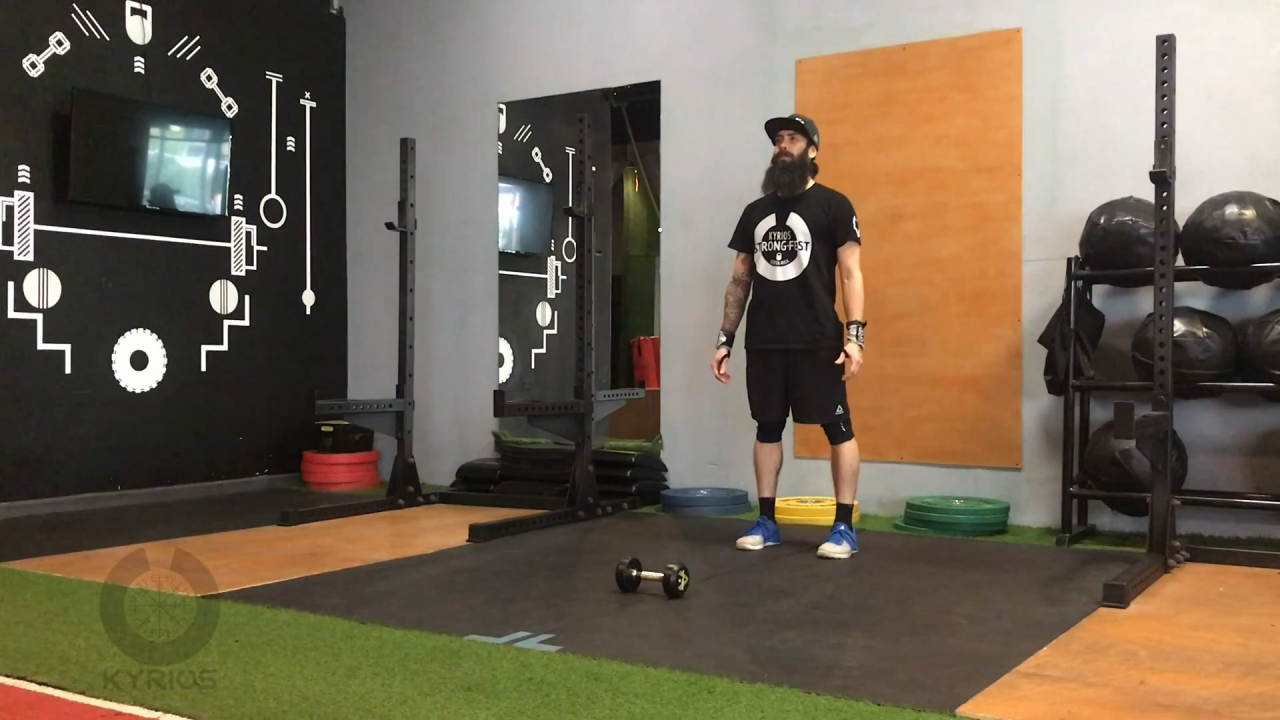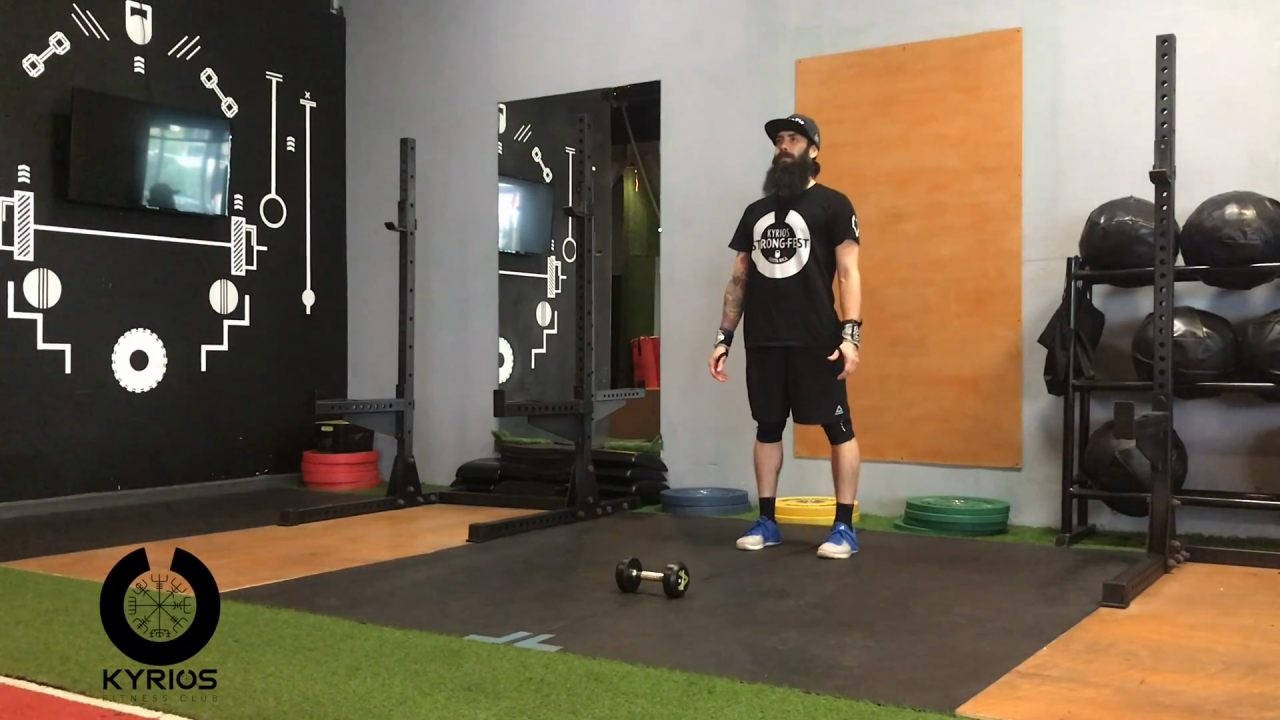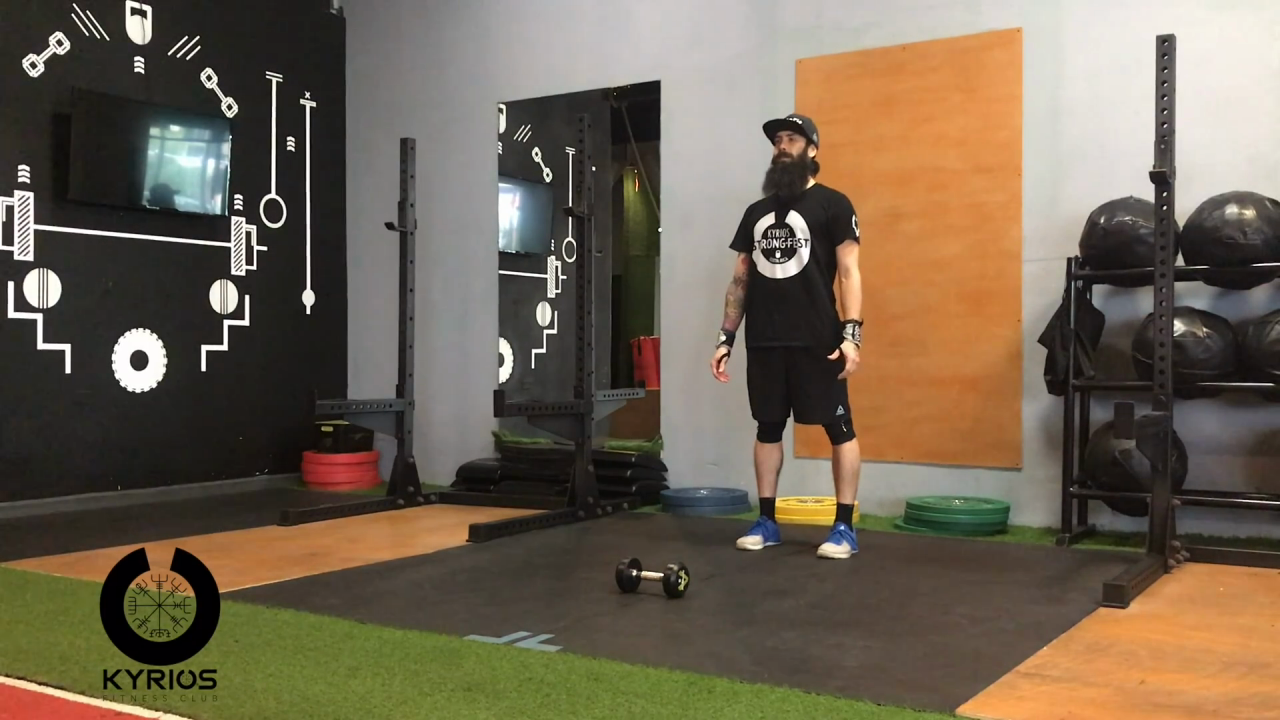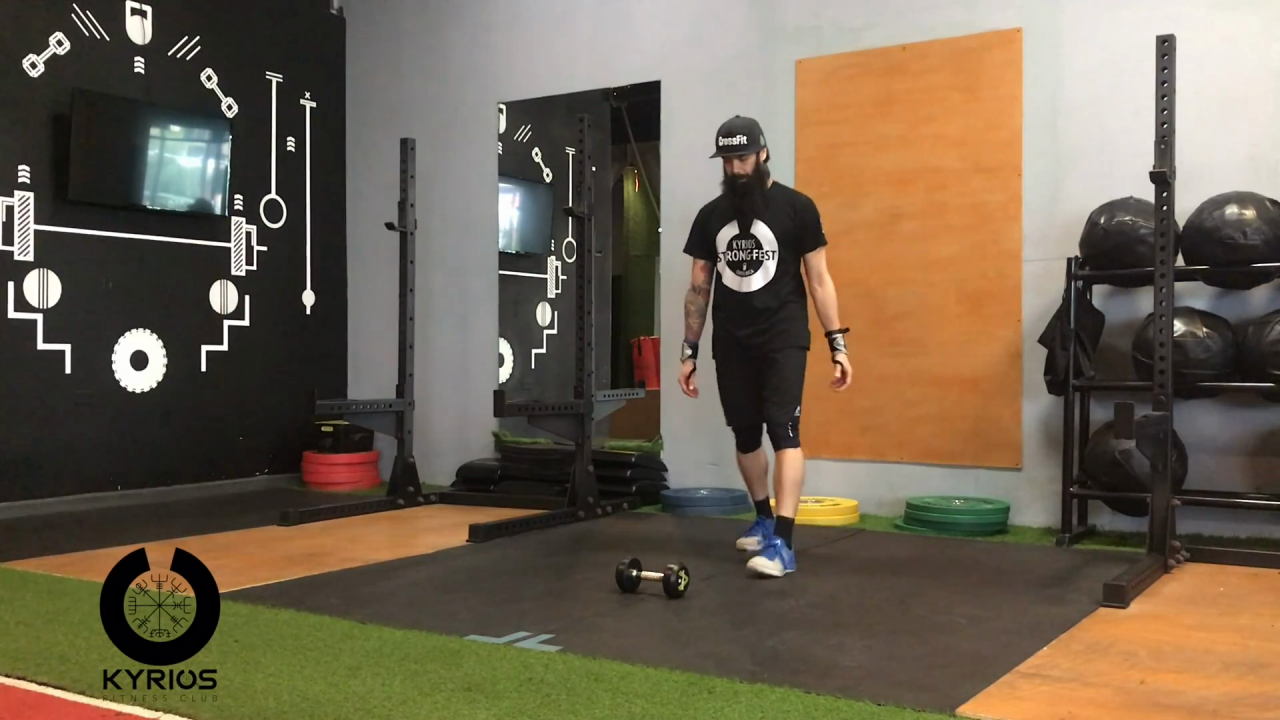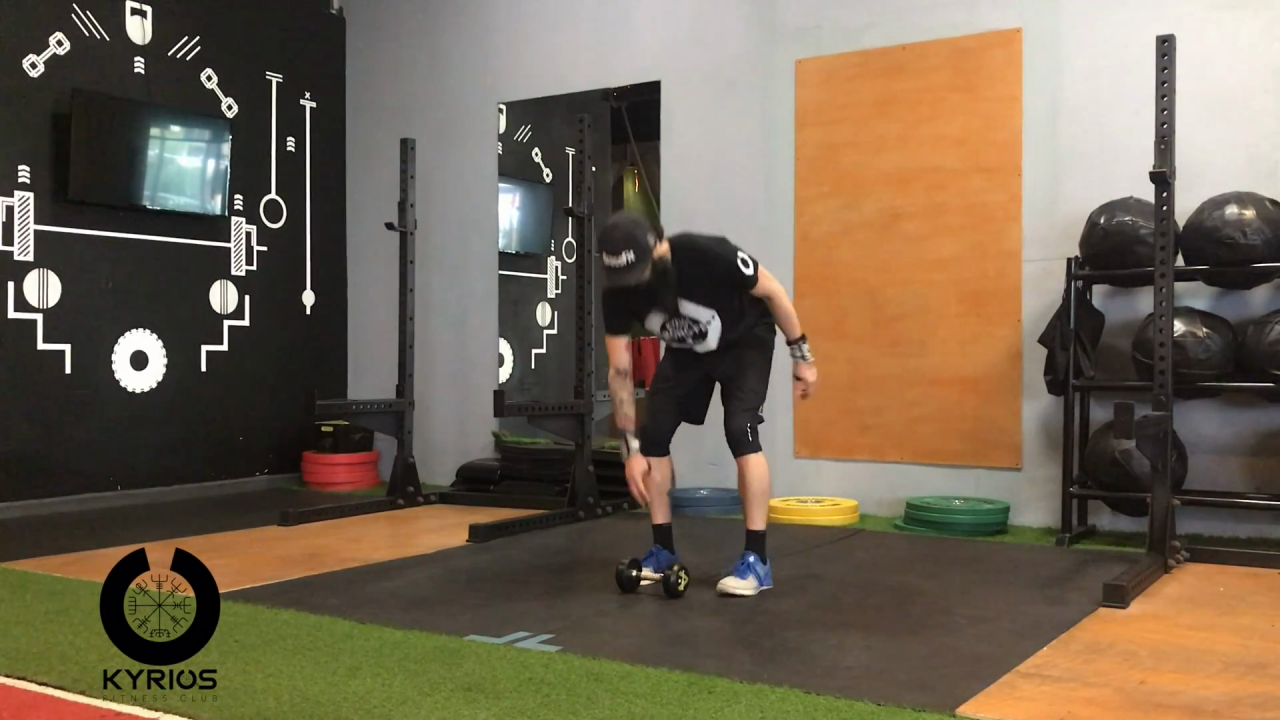
dt=1s
person 1, frame 1
left shoulder: (832, 205)
right shoulder: (755, 211)
left elbow: (850, 272)
right elbow: (740, 279)
left wrist: (854, 336)
right wrist: (724, 339)
left hip: (816, 340)
right hip: (763, 341)
left knee: (837, 427)
right knee: (767, 426)
left ankle: (844, 526)
right ankle: (766, 521)
person 1, frame 2
left shoulder: (832, 205)
right shoulder: (756, 211)
left elbow: (848, 272)
right elbow: (739, 279)
left wrist: (850, 334)
right wrist: (723, 338)
left hip: (815, 340)
right hip: (762, 340)
left knee: (837, 426)
right knee: (767, 426)
left ankle: (844, 526)
right ankle: (767, 521)
person 1, frame 3
left shoulder: (832, 204)
right shoulder: (756, 212)
left elbow: (849, 272)
right elbow: (741, 279)
left wrist: (851, 333)
right wrist: (725, 338)
left hip: (816, 339)
right hip: (764, 340)
left knee: (838, 426)
right knee: (768, 426)
left ankle: (844, 526)
right ankle: (766, 521)
person 1, frame 4
left shoulder: (795, 207)
right shoulder: (711, 215)
left elbow: (819, 279)
right elbow: (699, 287)
left wrist: (838, 344)
right wrist: (689, 351)
left hip: (783, 338)
right hip: (731, 342)
left knee: (783, 431)
right knee: (745, 435)
left ankle: (781, 542)
right ankle: (763, 518)
person 1, frame 5
left shoulder: (709, 255)
right shoulder: (619, 292)
left elbow: (772, 293)
right elbow: (620, 369)
left wrist: (802, 355)
right wrist: (632, 448)
left hip: (744, 343)
right hip: (685, 353)
left knee: (740, 432)
right knee: (653, 435)
left ankle: (756, 558)
right ankle: (663, 549)
